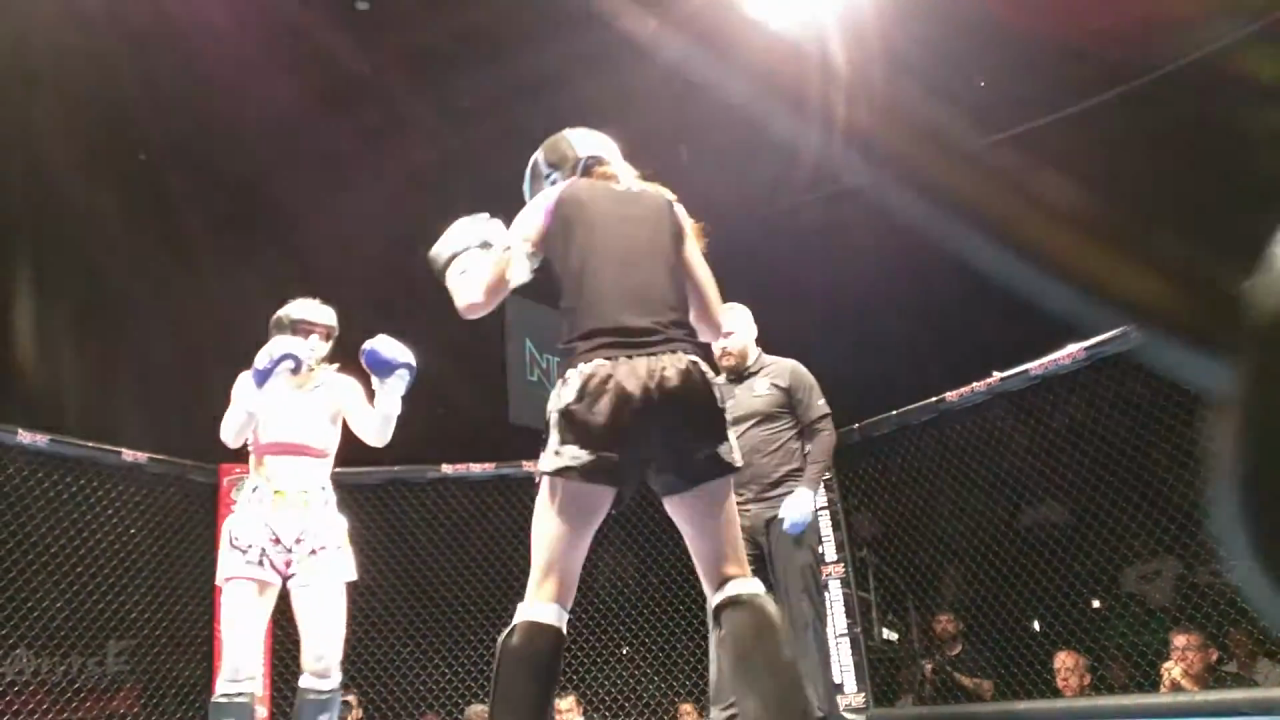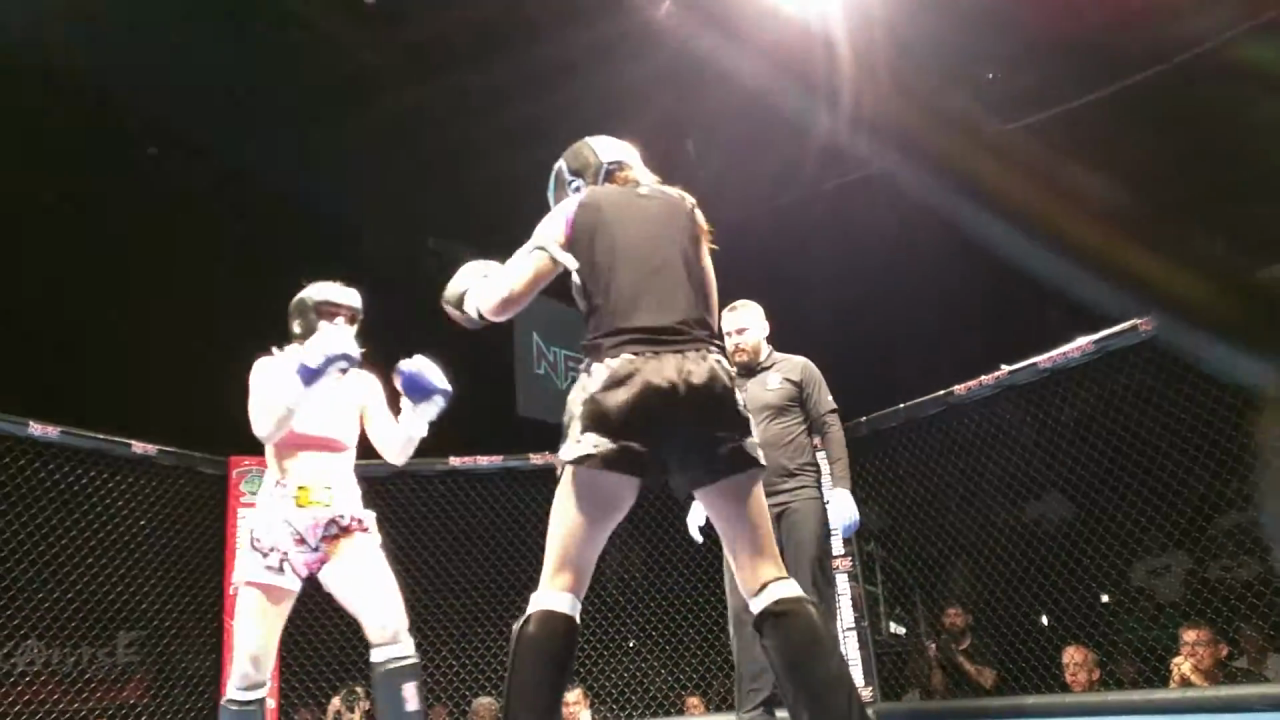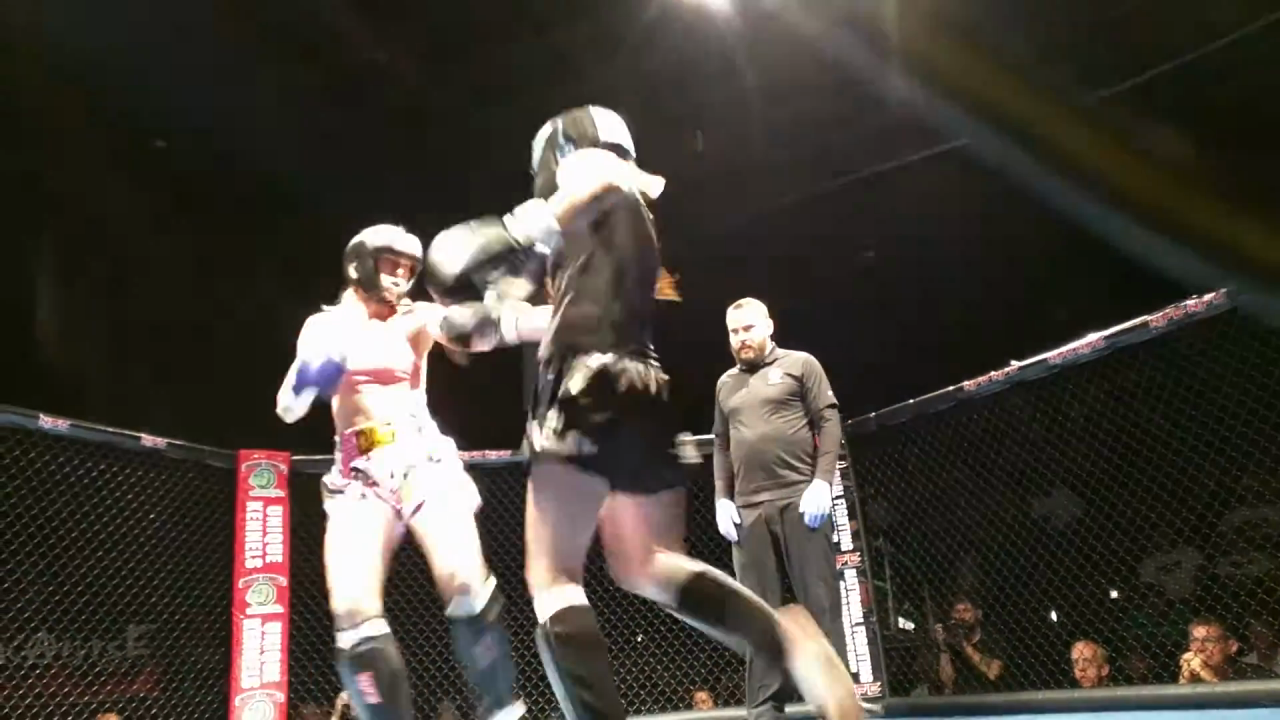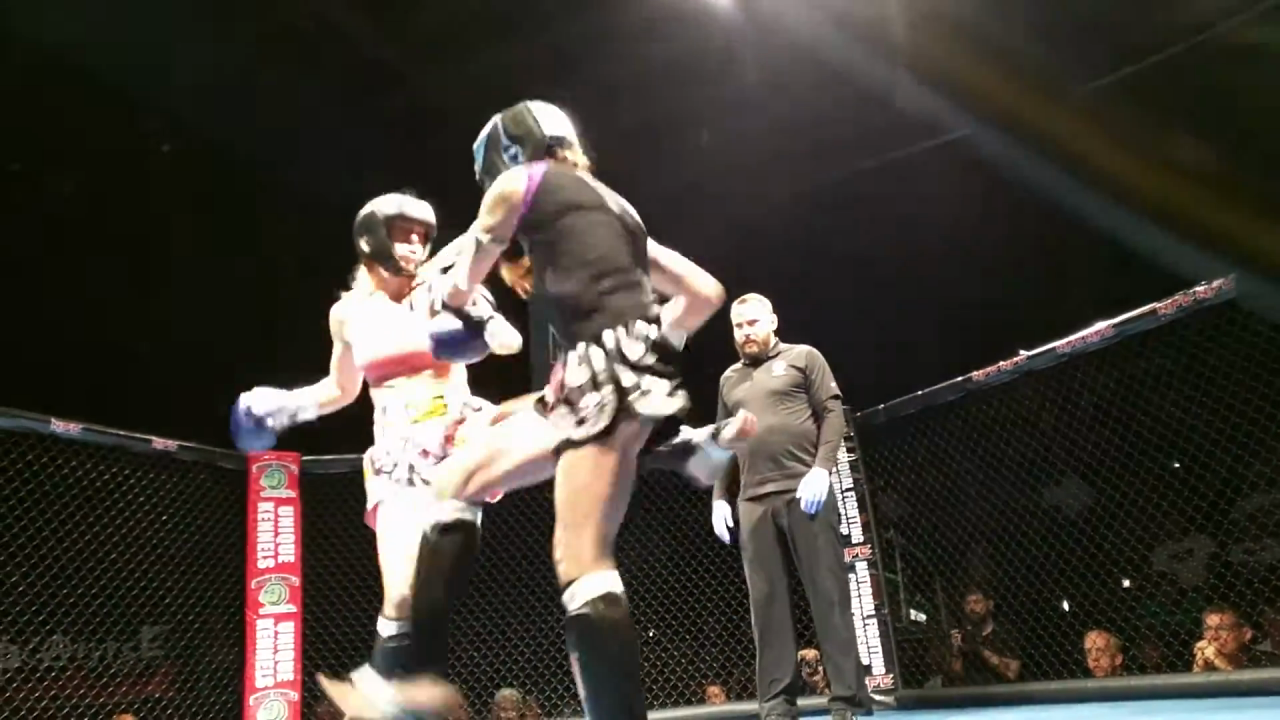
dt=0.3s
person 1, frame 1
left shoulder: (553, 201)
right shoulder: (664, 204)
left elbow: (475, 300)
right elbow: (711, 322)
left wrist: (462, 254)
left hip: (599, 389)
right hip: (681, 383)
left knee: (547, 592)
right knee: (731, 580)
person 1, frame 2
left shoulder: (576, 209)
right shoulder: (682, 207)
left elbow: (506, 297)
left wrist: (469, 294)
left hip: (619, 387)
right hip: (704, 384)
left knee: (560, 584)
right knee: (765, 579)
person 1, frame 3
left shoulder: (589, 168)
right shoulder: (632, 209)
left elbow: (567, 205)
left wrist: (502, 239)
right wrist: (496, 318)
left hip: (586, 386)
right hip: (639, 388)
left knee: (552, 580)
right knee: (646, 566)
right ankle: (791, 640)
person 1, frame 4
left shoulder: (520, 185)
right shoulder: (615, 206)
left elbow: (456, 290)
right elbow: (704, 294)
left hip: (603, 366)
right hip: (632, 357)
left knee: (579, 566)
person 2, frame 1
left shoulder: (339, 387)
right shoulder: (252, 382)
left elbow: (376, 435)
right elbow: (231, 436)
left wrist: (390, 389)
right wrist: (261, 384)
left hip: (317, 525)
right hip: (256, 522)
left knee: (323, 662)
right knee: (239, 666)
person 2, frame 2
left shoulder: (363, 383)
right shoulder: (271, 369)
left elbow: (396, 450)
right elbow: (265, 428)
left wrist: (421, 410)
right wrist: (305, 375)
left hip: (344, 520)
right hip: (280, 519)
left knee: (390, 629)
right knee: (251, 670)
person 2, frame 3
left shoulder: (418, 318)
right shoulder: (324, 325)
right elbow: (289, 408)
right wrist: (305, 383)
left hip: (422, 460)
right hip: (359, 474)
left knee: (462, 580)
right knee: (353, 609)
person 2, frame 4
right shoulder: (348, 313)
left elbow: (510, 341)
right elbow: (343, 388)
left wrist: (480, 330)
right wrist: (283, 408)
left hip: (462, 431)
right hip: (400, 456)
right knee: (404, 599)
person 3, frame 1
left shoulder: (787, 373)
right shoulder: (712, 391)
left elbow: (823, 429)
left wrist: (807, 489)
left hip: (788, 507)
right hip: (733, 515)
left knee: (802, 610)
person 3, frame 2
left shoulder: (797, 369)
left elbow: (830, 428)
left wrist: (841, 489)
right wrist: (699, 499)
left hip: (799, 502)
left knee: (812, 605)
right knee: (744, 611)
person 3, frame 3
left shoulder: (799, 365)
right shoulder: (725, 384)
left elbow: (828, 422)
right elbow: (721, 446)
left wrist: (822, 481)
right wrist: (722, 499)
left hip: (799, 498)
right hip: (748, 507)
left knee: (818, 599)
person 3, frame 4
left shoulder: (803, 358)
right shoulder: (729, 380)
left elbow: (832, 414)
left wrist: (820, 469)
right wrist: (720, 497)
left hip: (805, 491)
right hip: (753, 502)
left knee: (828, 593)
right knee: (766, 603)
